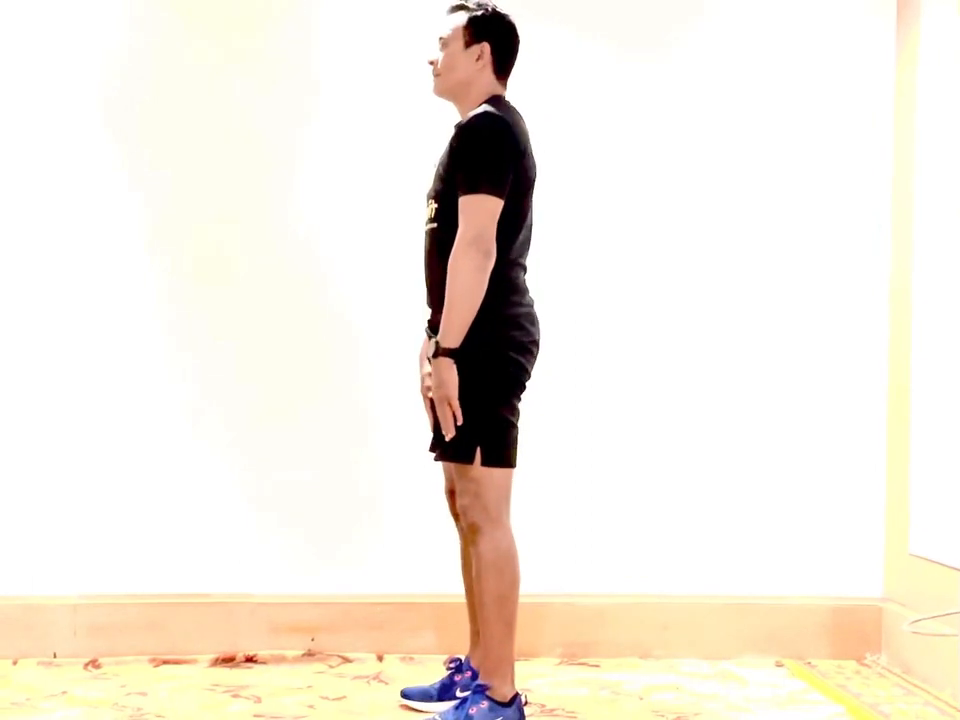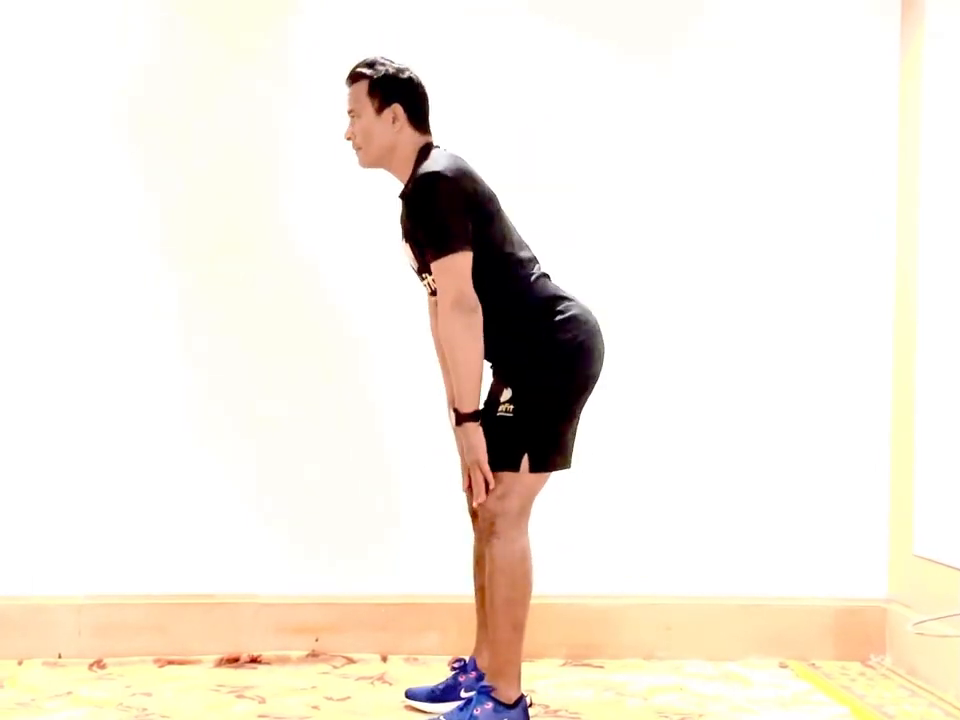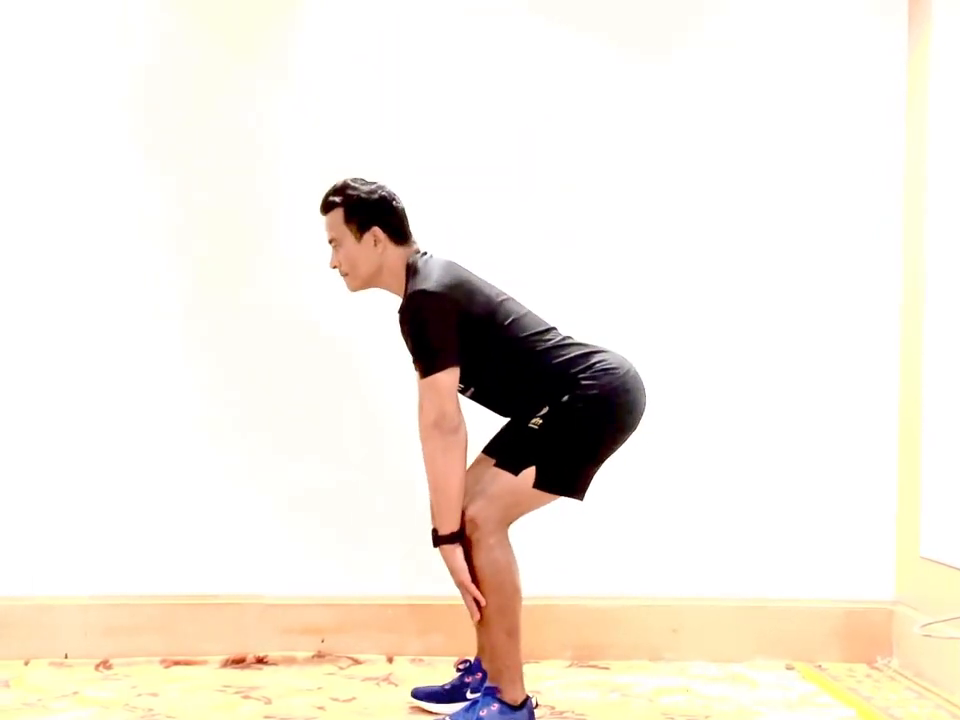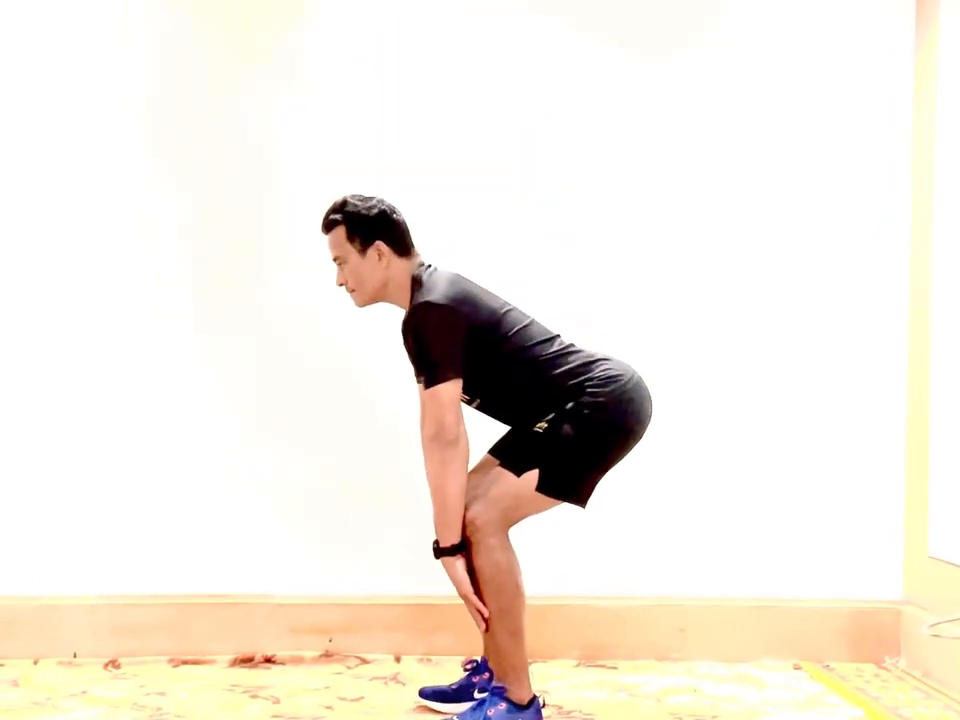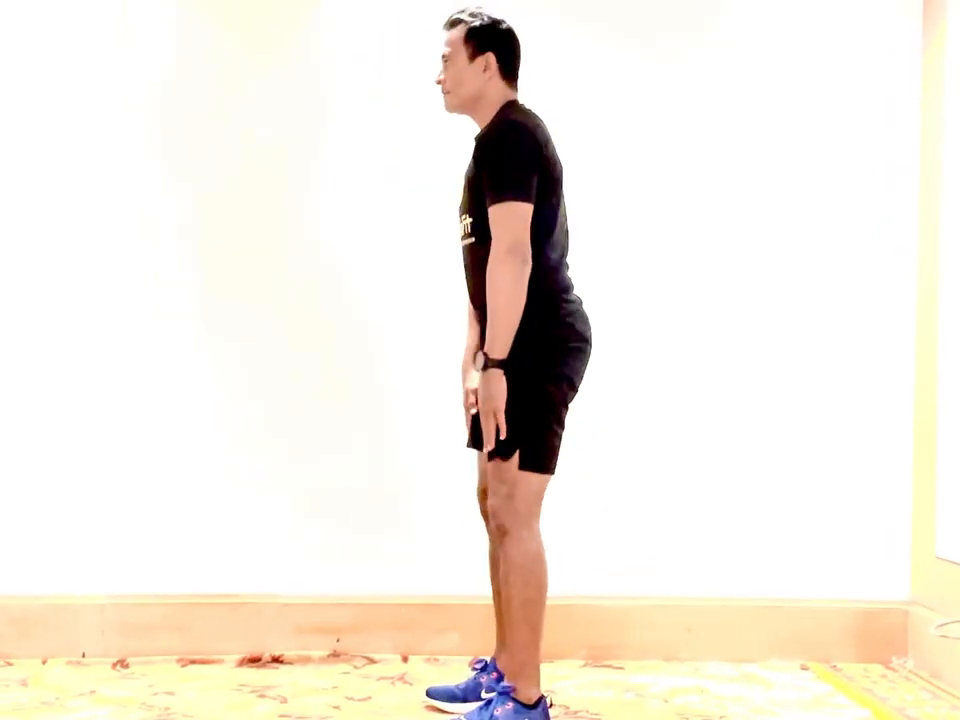
dt=1s
person 1, frame 1
left shoulder: (485, 127)
right shoulder: (484, 130)
left elbow: (477, 246)
left wrist: (447, 350)
right wrist: (441, 346)
left hip: (486, 345)
right hip: (474, 343)
left knee: (484, 512)
right knee: (465, 507)
person 1, frame 2
left shoulder: (434, 185)
right shoulder: (428, 184)
left elbow: (460, 306)
right elbow: (449, 306)
left wrist: (468, 419)
right wrist: (463, 411)
left hip: (554, 352)
right hip: (541, 351)
left knee: (502, 511)
right knee: (486, 506)
person 1, frame 3
left shoulder: (427, 301)
right shoulder: (431, 285)
left elbow: (442, 426)
right elbow: (442, 422)
left wrist: (446, 538)
right wrist: (450, 526)
left hip: (599, 397)
right hip: (587, 393)
left knee: (480, 517)
right knee: (470, 506)
right ankle: (487, 673)
person 1, frame 4
left shoulder: (432, 313)
right shoulder: (436, 299)
left elbow: (443, 439)
right elbow: (444, 433)
left wrist: (448, 549)
right wrist: (452, 538)
left hip: (605, 404)
right hip: (587, 401)
left knee: (482, 519)
right knee: (471, 507)
right ankle: (493, 673)
person 1, frame 5
left shoulder: (506, 134)
right shoulder: (502, 138)
left elbow: (512, 253)
left wrist: (494, 362)
right wrist: (477, 355)
left hip: (538, 345)
right hip: (519, 346)
left knee: (513, 514)
right knee: (495, 509)
